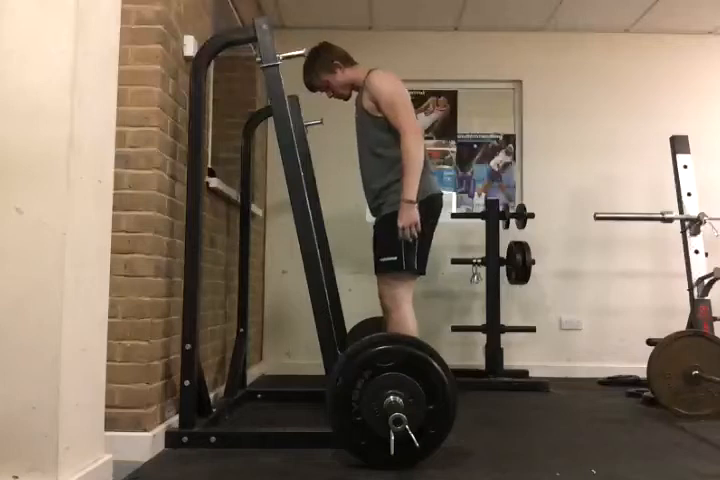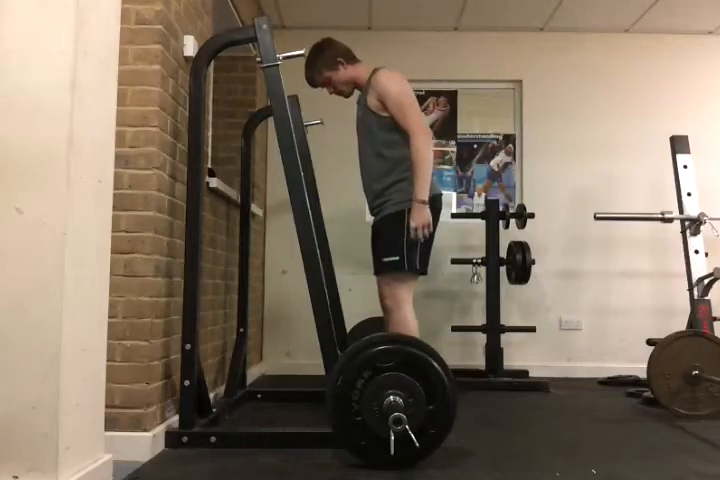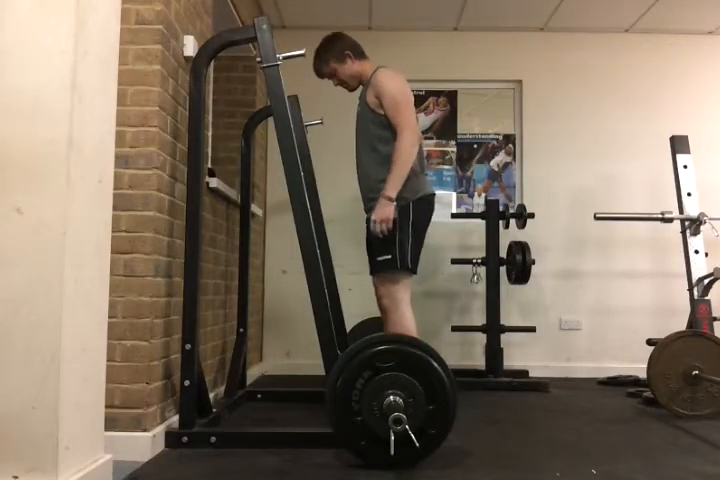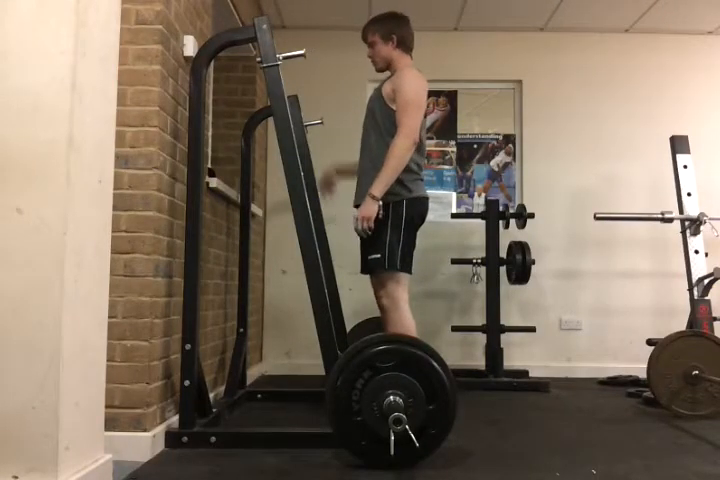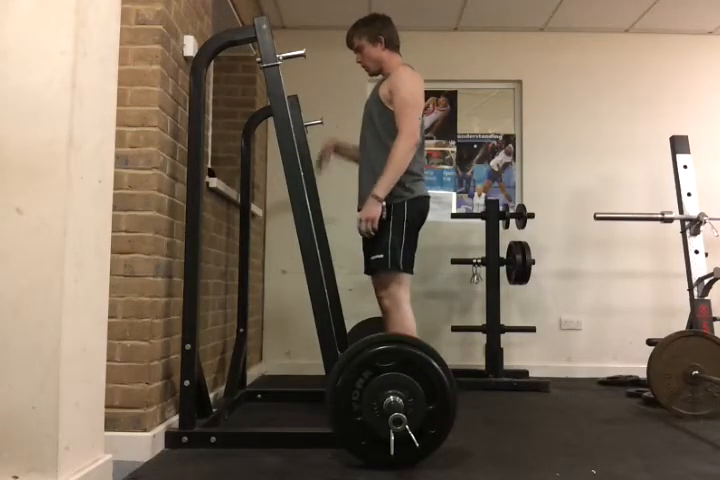
dt=1s
person 1, frame 1
left shoulder: (378, 81)
right shoulder: (365, 95)
left elbow: (412, 134)
left wrist: (409, 201)
left hip: (410, 203)
right hip: (393, 205)
left knee: (396, 296)
right knee: (391, 296)
person 1, frame 2
left shoulder: (384, 81)
right shoulder: (366, 96)
left elbow: (420, 134)
left wrist: (420, 201)
left hip: (407, 204)
right hip: (390, 207)
left knee: (396, 295)
right knee: (390, 296)
person 1, frame 3
left shoulder: (385, 79)
right shoulder: (371, 92)
left elbow: (408, 135)
left wrist: (387, 198)
left hip: (403, 202)
right hip: (387, 205)
left knee: (394, 295)
right knee: (387, 295)
person 1, frame 4
left shoulder: (408, 78)
right shoulder: (393, 85)
left elbow: (407, 139)
left wrist: (373, 197)
right wrist: (342, 171)
left hip: (397, 201)
right hip: (386, 202)
left knee: (393, 294)
right knee: (386, 294)
person 1, frame 5
left shoulder: (404, 77)
right shoulder: (387, 87)
left elbow: (408, 139)
left wrist: (376, 198)
right wrist: (338, 147)
left hip: (397, 202)
right hip: (386, 204)
left knee: (394, 294)
right knee: (388, 294)
